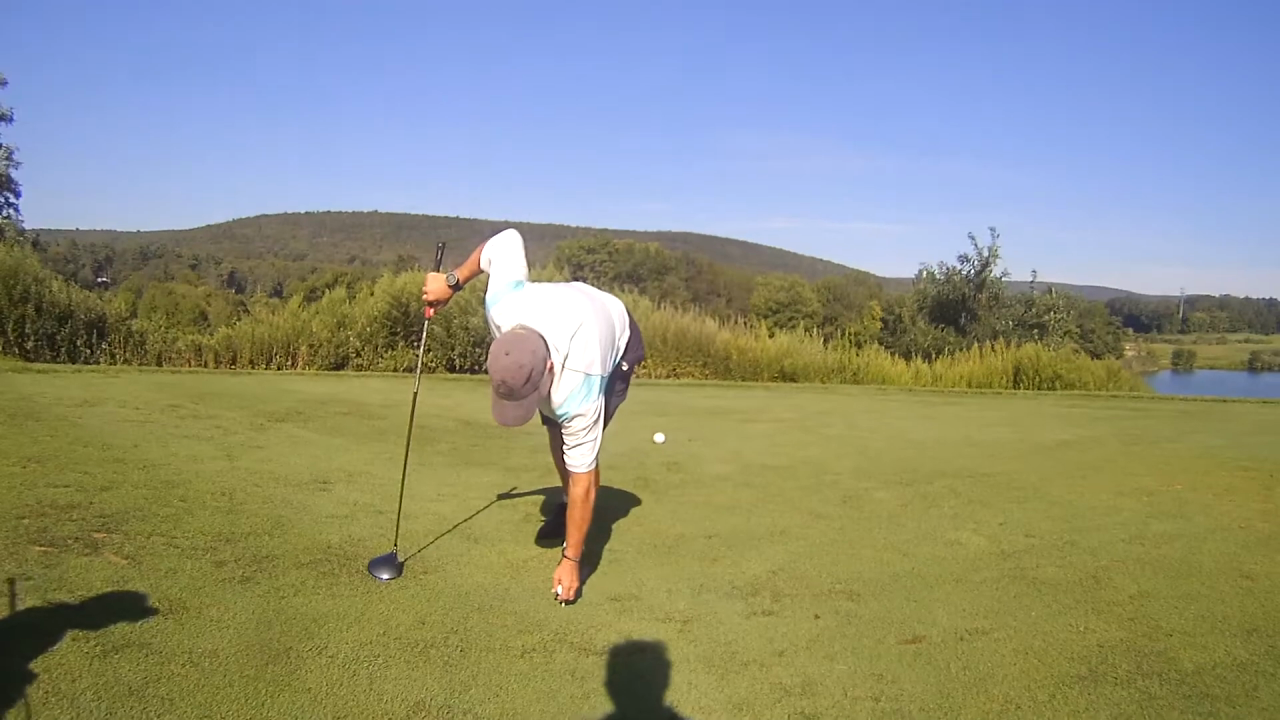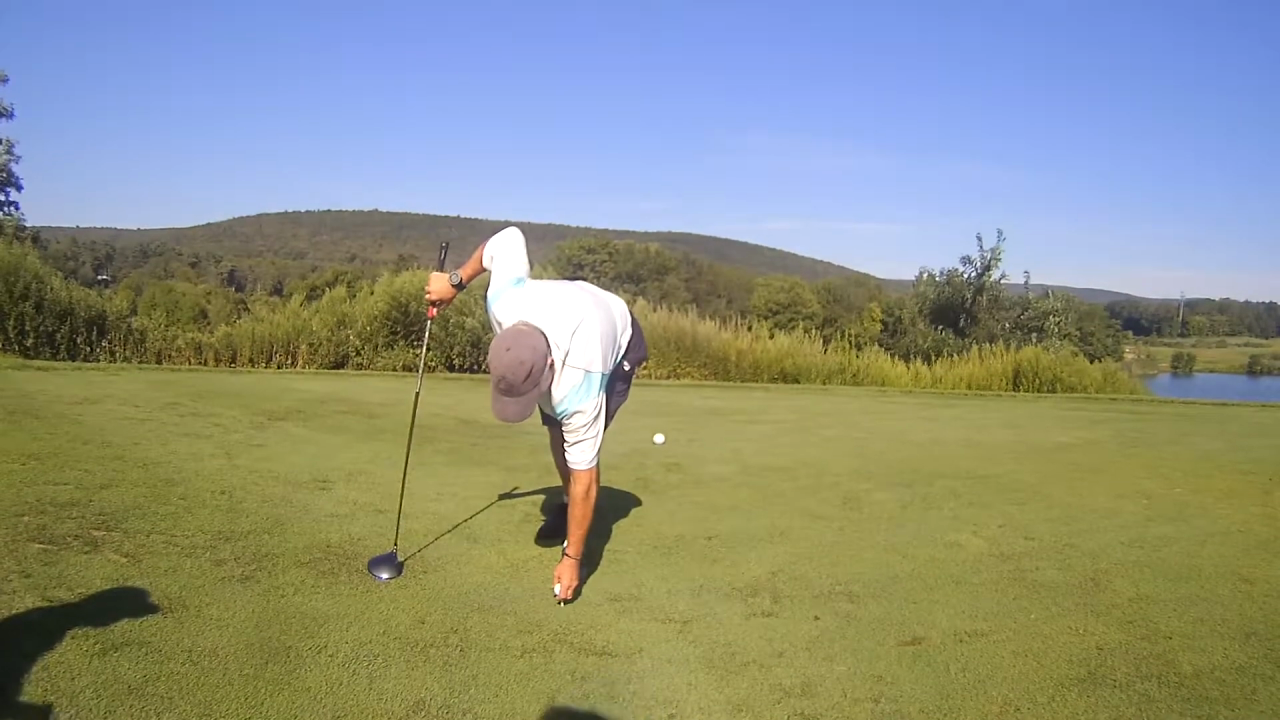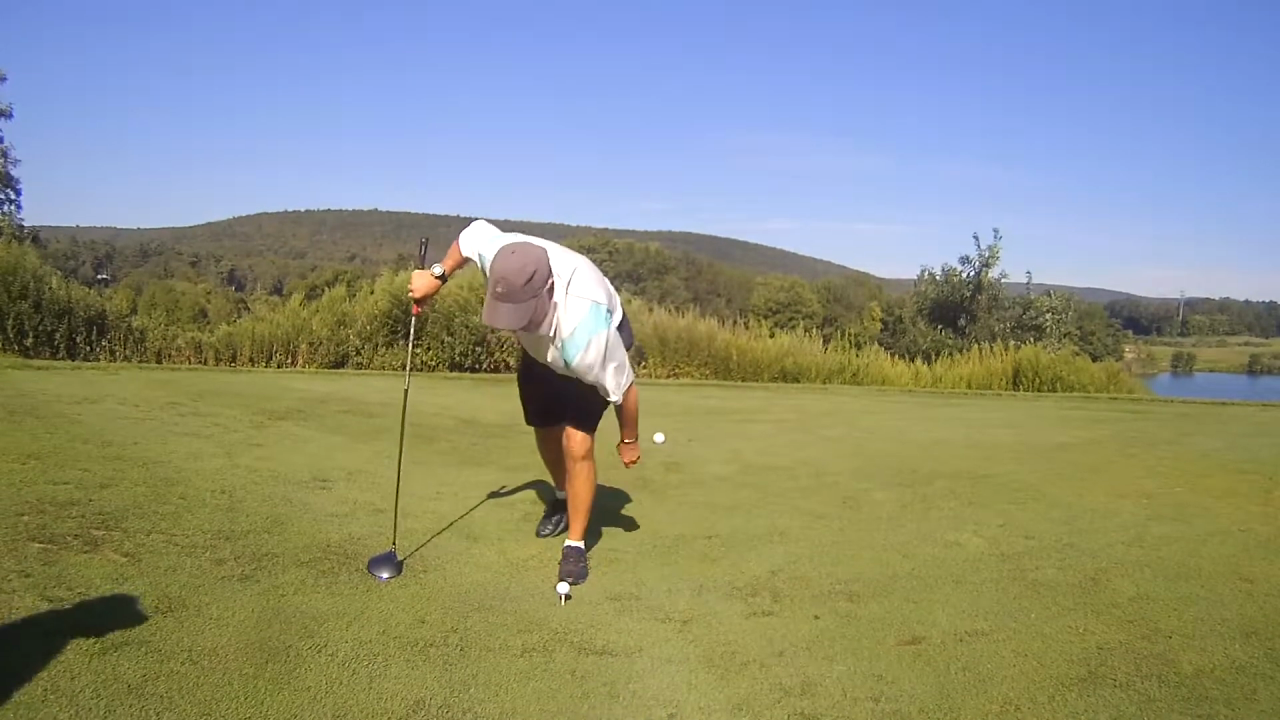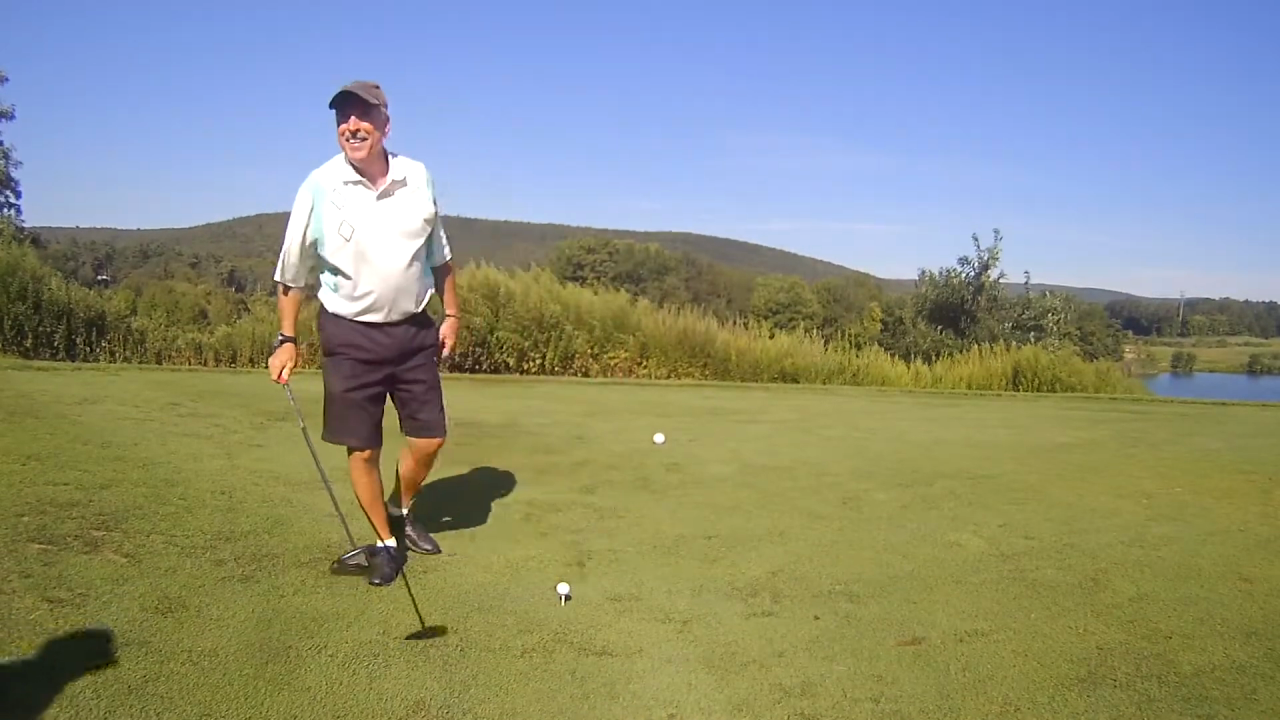
dt=1s
person 1, frame 1
left shoulder: (576, 391)
right shoulder: (502, 306)
left elbow: (583, 477)
right elbow: (507, 240)
left wrist: (571, 561)
right wrist: (452, 281)
left hip: (617, 344)
right hip: (580, 311)
left knee: (577, 449)
right knee: (556, 430)
left ankle: (576, 546)
right ankle: (566, 507)
person 1, frame 2
left shoulder: (576, 387)
right shoulder: (503, 303)
left elbow: (584, 475)
right elbow: (508, 238)
left wrist: (572, 559)
right wrist: (456, 281)
left hip: (618, 345)
right hip: (577, 312)
left knee: (575, 442)
right knee: (556, 431)
left ankle: (572, 542)
right ankle: (567, 506)
person 1, frame 3
left shoulder: (586, 325)
right shoulder: (502, 257)
left elbow: (623, 389)
right elbow: (475, 231)
left wrist: (628, 440)
right wrist: (436, 276)
left hip: (590, 359)
right hip: (540, 350)
left knee: (577, 444)
right knee: (545, 432)
left ankle: (575, 546)
right ankle: (564, 500)
person 1, frame 4
left shoulder: (418, 178)
right shoulder: (318, 189)
left elbow: (439, 254)
right elbow: (290, 274)
left wrist: (451, 314)
right wrist: (286, 340)
left hip: (412, 330)
right hip: (349, 335)
left knee: (429, 439)
right knee: (362, 448)
left ankle: (402, 509)
right ankle: (385, 541)
